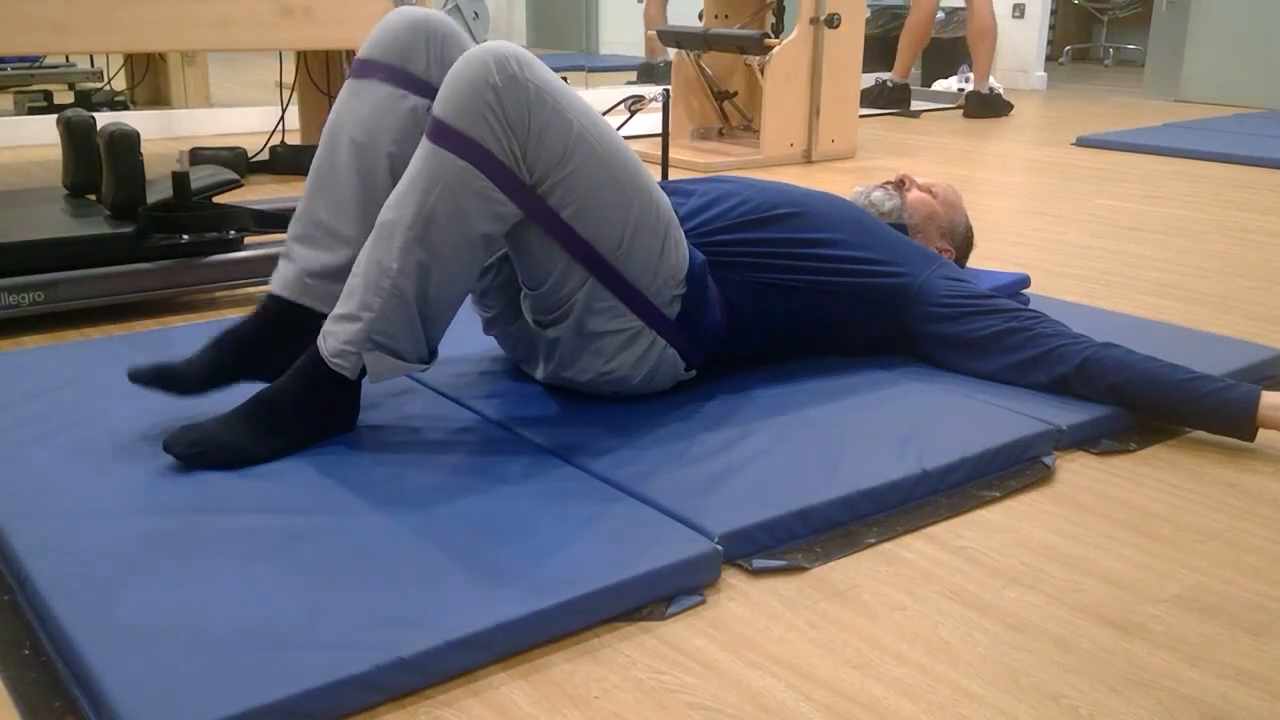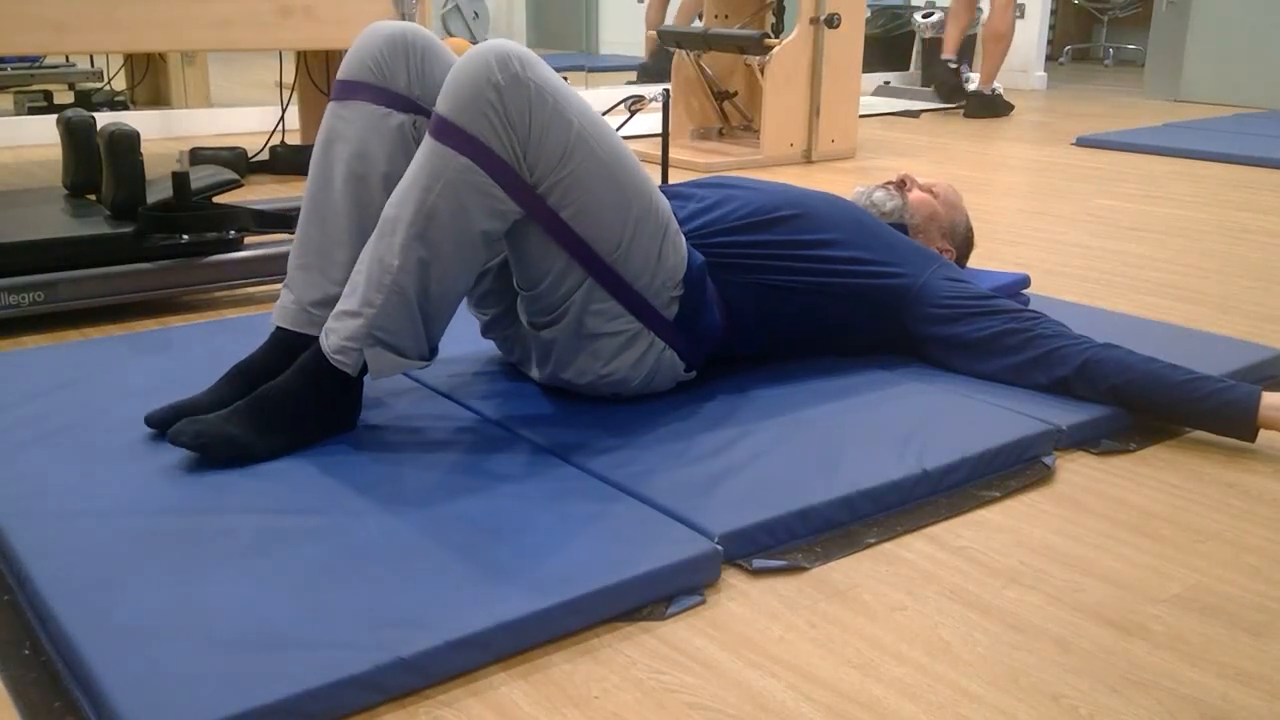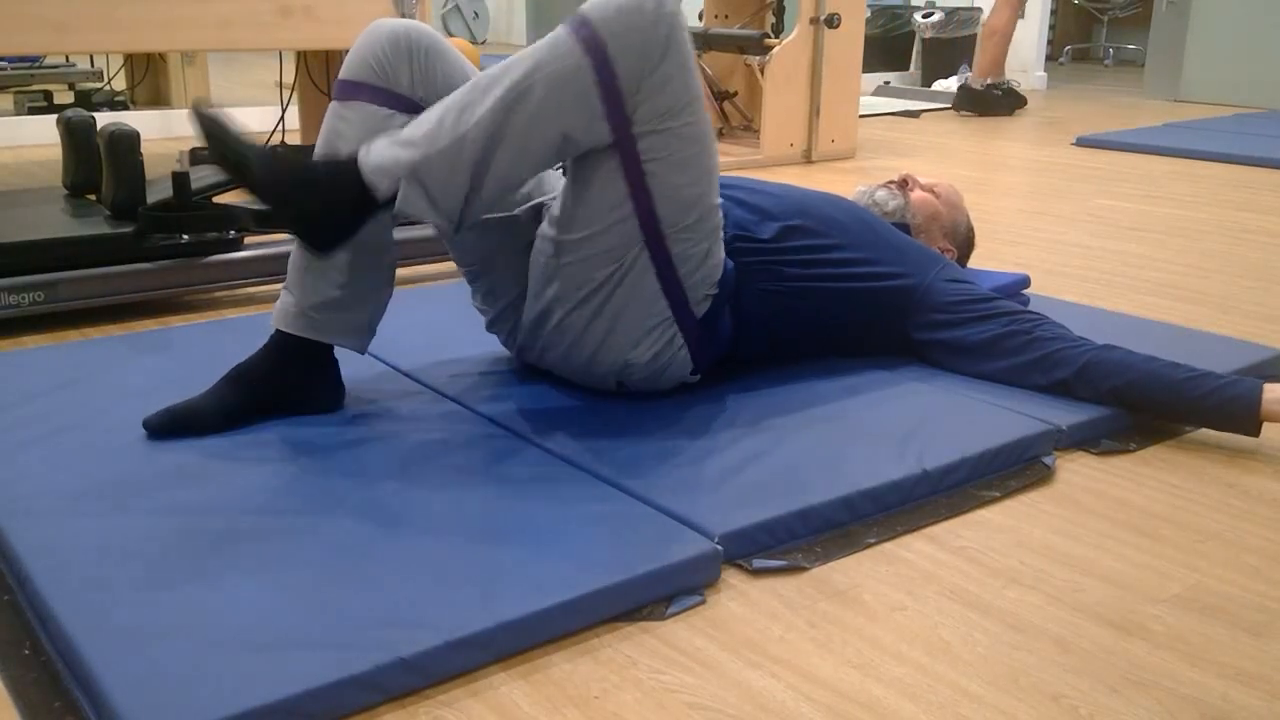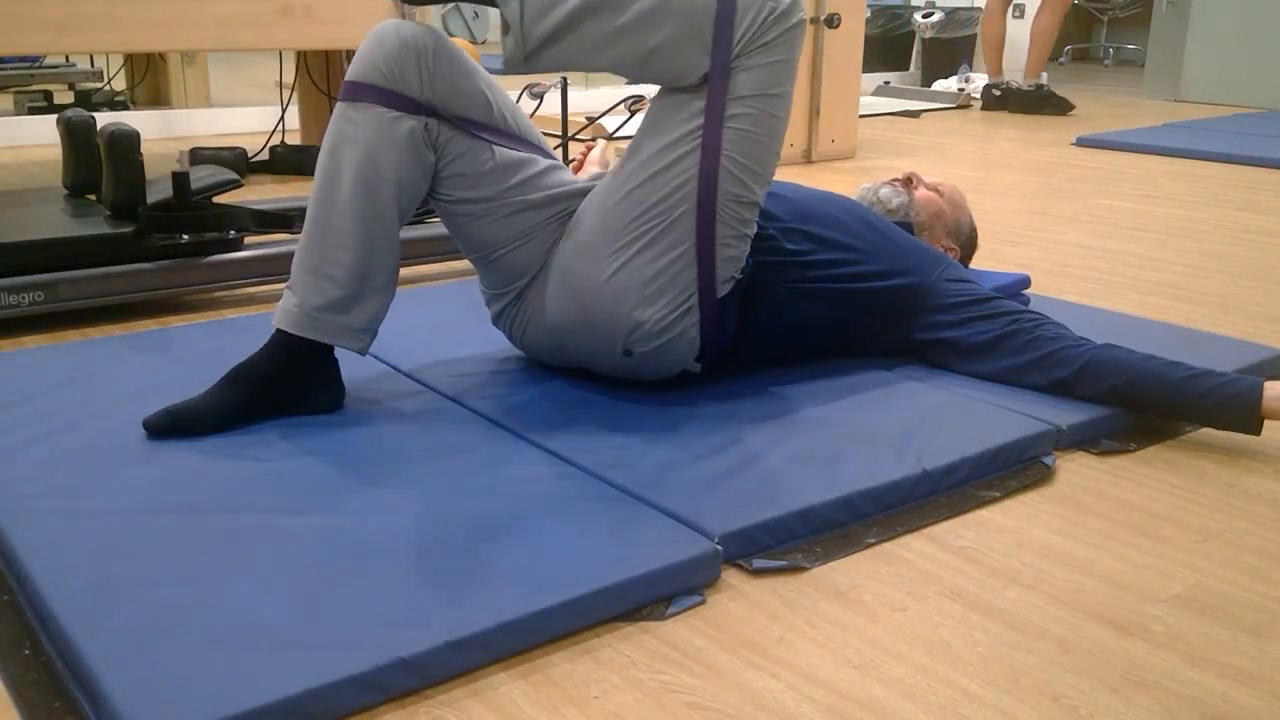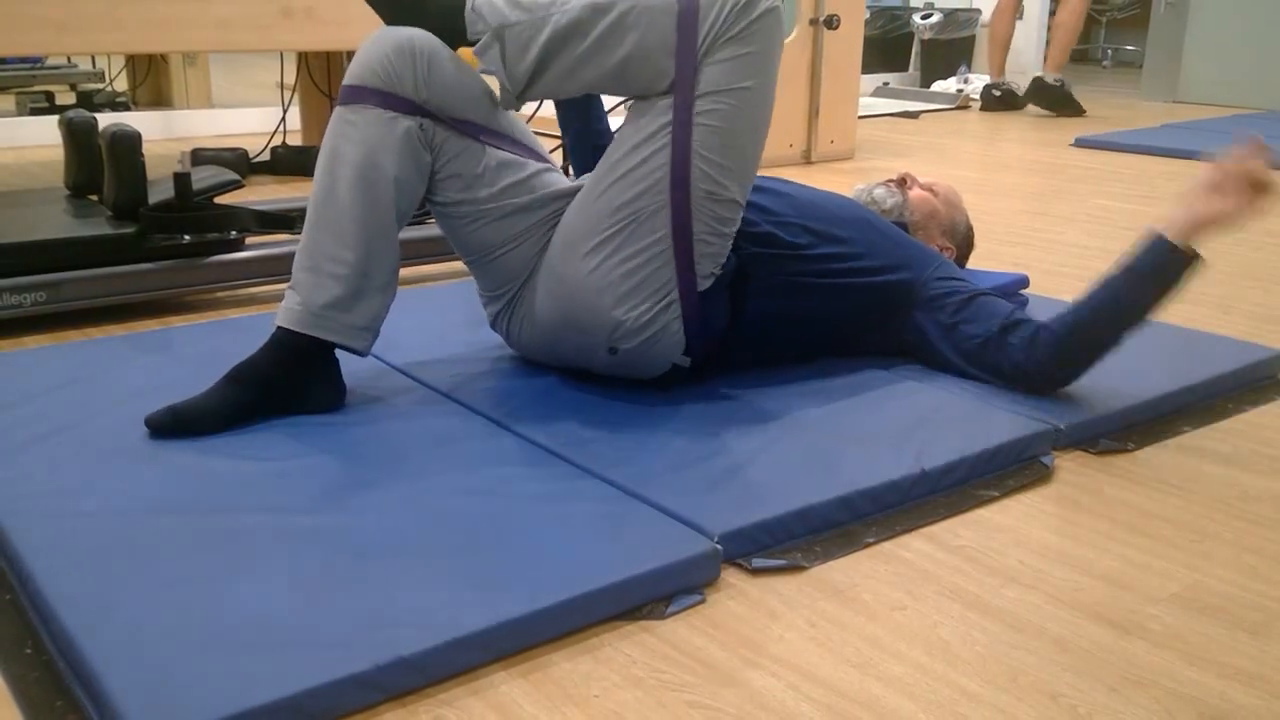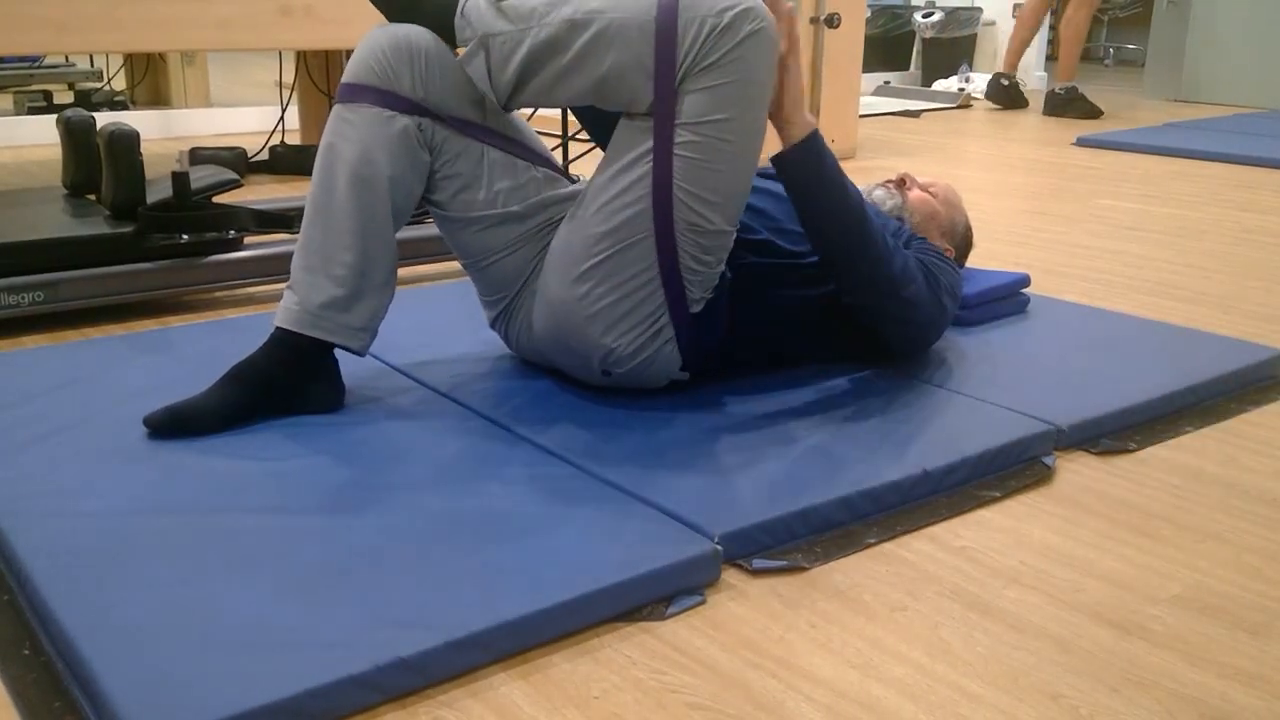
dt=0.5s
person 1, frame 1
left shoulder: (916, 284)
right shoulder: (819, 219)
left elbow: (1071, 357)
left hip: (638, 318)
right hip: (545, 290)
left ankle: (332, 381)
right ankle: (293, 313)
person 1, frame 2
left shoulder: (914, 281)
right shoulder: (820, 224)
left elbow: (1071, 357)
left hip: (635, 319)
right hip: (539, 285)
left knee: (498, 75)
right knee: (392, 52)
left ankle: (335, 376)
right ankle: (302, 336)
person 1, frame 3
left shoulder: (917, 283)
right shoulder: (817, 220)
left elbow: (1072, 357)
left hip: (641, 316)
right hip: (549, 284)
left ankle: (346, 187)
right ankle: (302, 354)
person 1, frame 4
left shoulder: (921, 280)
right shoulder: (834, 220)
left elbow: (1070, 357)
right wrist: (601, 174)
left hip: (645, 302)
right hip: (557, 271)
right ankle: (303, 354)
person 1, frame 5
left shoulder: (915, 277)
right shoulder: (851, 211)
left elbow: (1040, 357)
right elbow: (616, 176)
left wrist: (1179, 233)
left hip: (624, 299)
right hip: (545, 282)
right ankle: (305, 351)
person 1, frame 6
left shoulder: (918, 284)
right shoulder: (791, 206)
left elbow: (874, 285)
right elbow: (648, 148)
left wrist: (789, 120)
left hip: (633, 316)
right hip: (540, 276)
right ankle: (303, 351)
